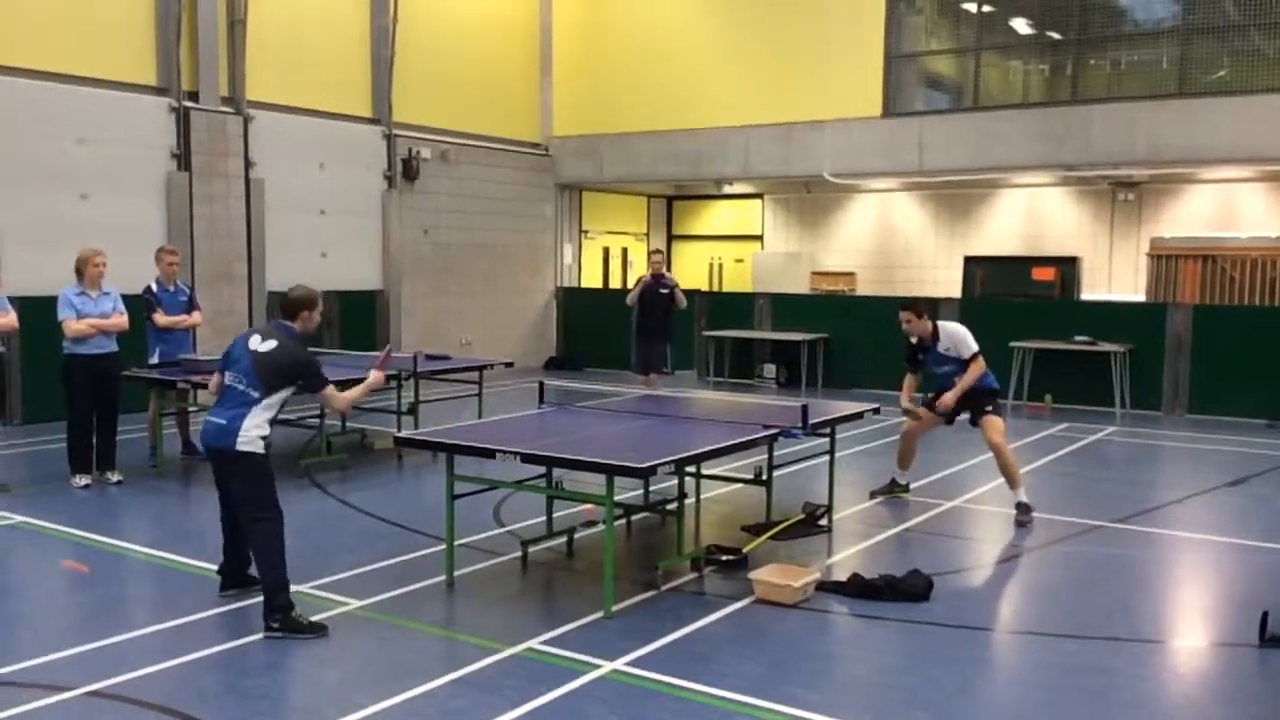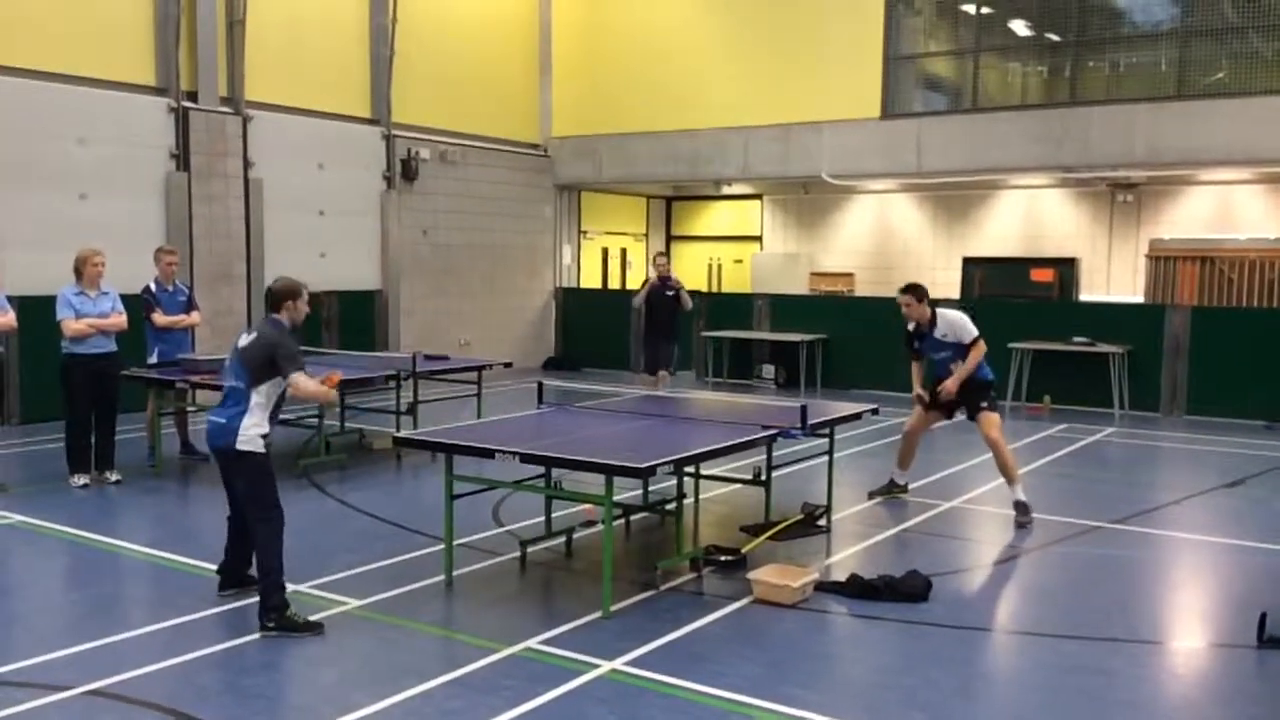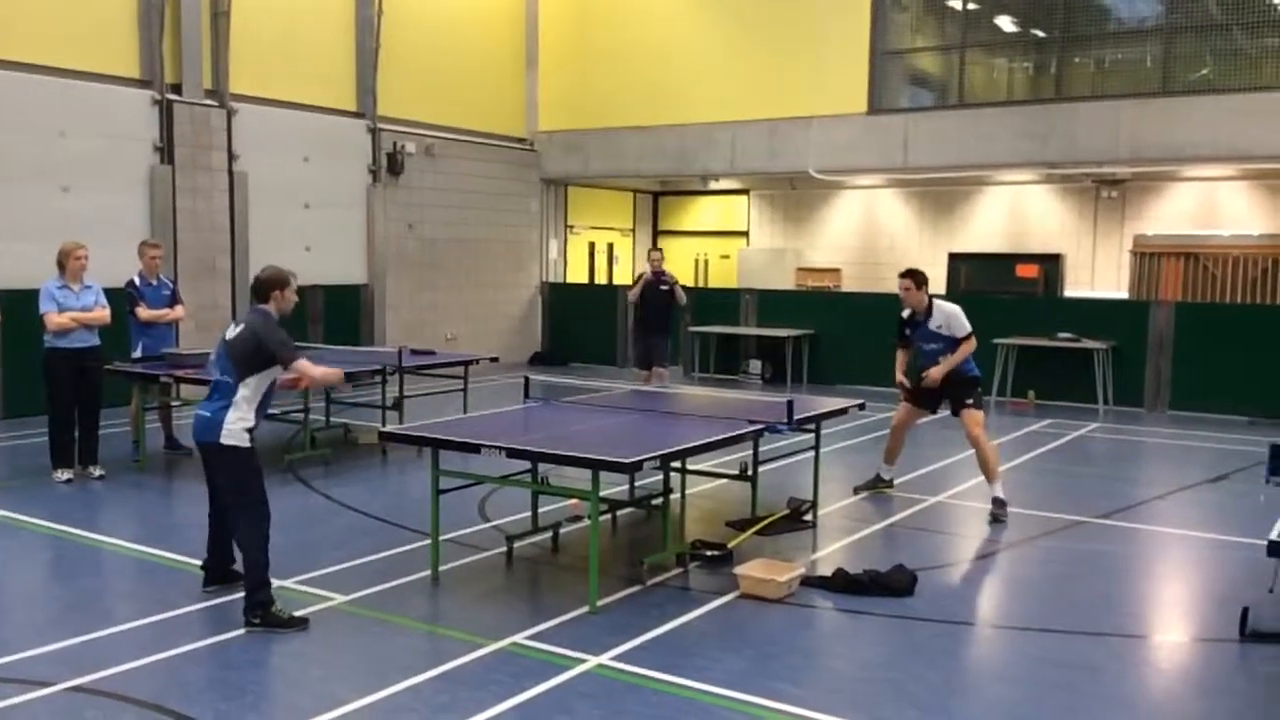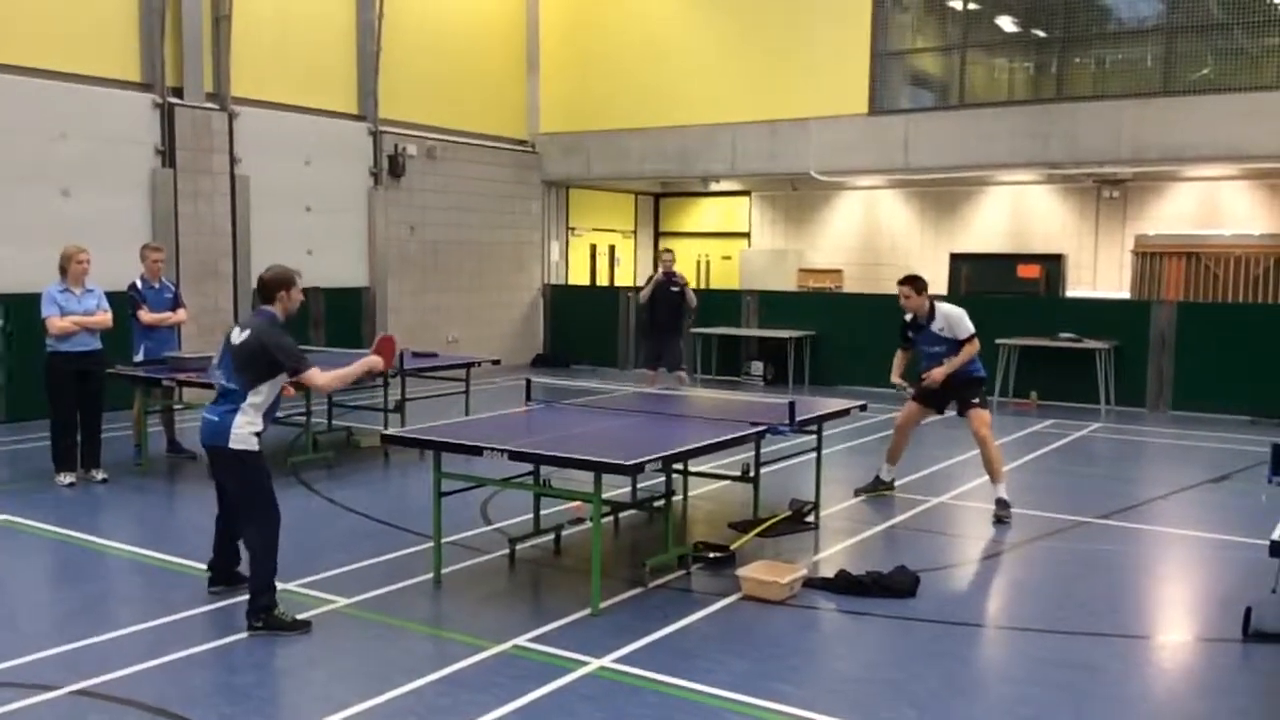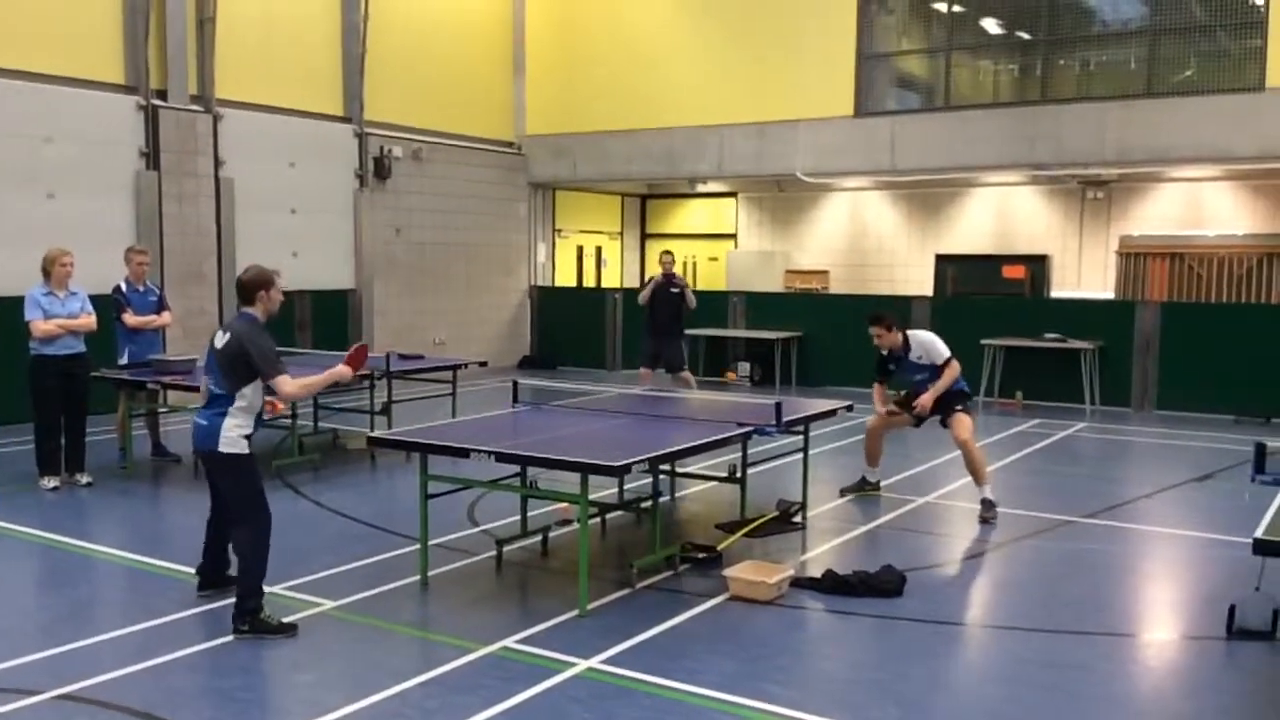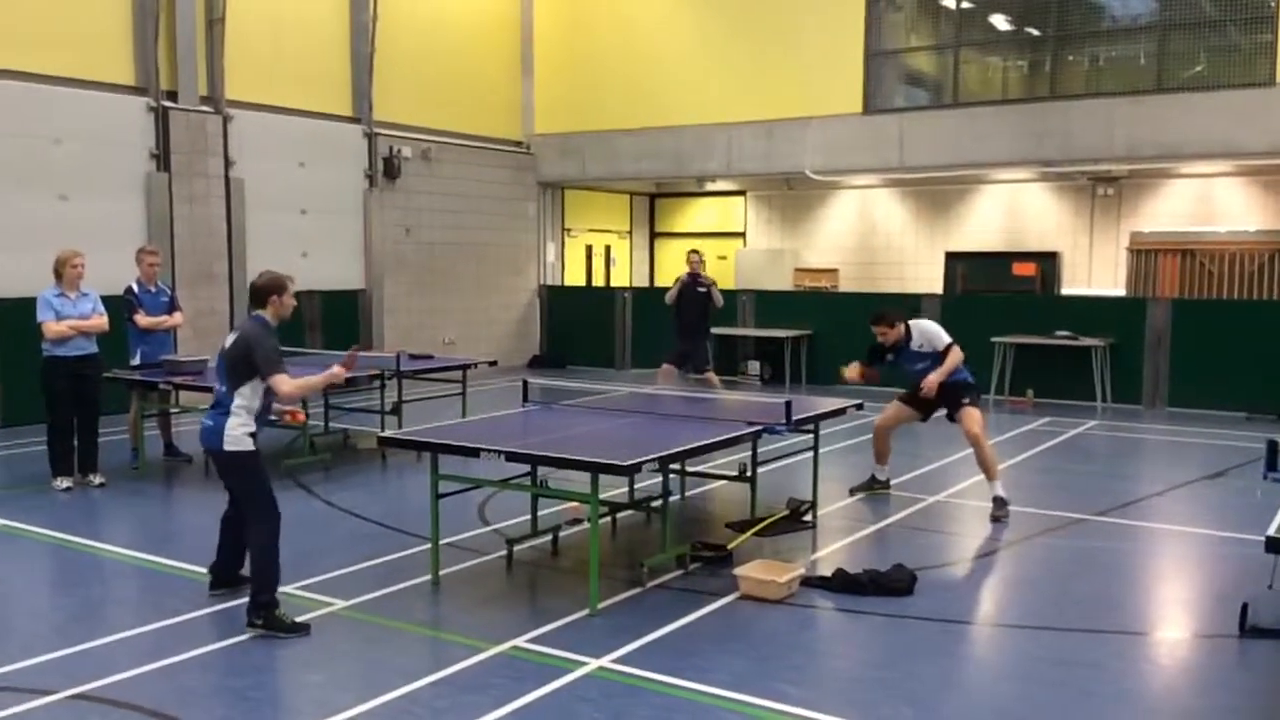
dt=0.2s
person 1, frame 1
left shoulder: (248, 337)
right shoulder: (297, 354)
left elbow: (215, 386)
right elbow: (338, 403)
right wrist: (370, 383)
left hip: (213, 432)
right hip: (243, 441)
left knee: (235, 509)
right knee: (266, 520)
left ankle: (233, 576)
right ankle: (279, 614)
person 1, frame 2
left shoulder: (252, 336)
right shoulder: (280, 341)
right elbow: (306, 389)
left wrist: (283, 390)
right wrist: (329, 394)
left hip: (219, 430)
right hip: (243, 440)
left knee: (242, 510)
right knee: (266, 518)
left ankle: (232, 576)
right ankle: (273, 612)
person 1, frame 3
left shoulder: (241, 326)
right shoulder: (267, 331)
right elbow: (314, 374)
left wrist: (283, 379)
right wrist: (335, 375)
left hip: (207, 424)
right hip: (229, 433)
left knee: (224, 504)
right knee: (253, 514)
left ankle: (217, 571)
right ankle: (259, 609)
person 1, frame 4
left shoulder: (244, 328)
right shoulder: (272, 337)
right elbow: (322, 383)
left wrist: (273, 385)
right wrist: (366, 363)
left hip: (214, 428)
right hip: (236, 438)
left knee: (232, 507)
right knee: (263, 518)
left ankle: (222, 573)
right ankle: (262, 612)
person 1, frame 5
left shoulder: (228, 330)
right shoulder: (252, 337)
right elbow: (289, 390)
left wrist: (255, 400)
right wrist: (334, 374)
left hip: (206, 432)
right hip: (227, 441)
left knee: (224, 509)
right knee: (253, 521)
left ankle: (212, 576)
right ankle: (248, 615)
person 1, frame 6
left shoulder: (245, 331)
right shoulder: (259, 338)
right elbow: (286, 389)
left wrist: (272, 407)
right wrist: (328, 376)
left hip: (219, 432)
right hip: (233, 438)
left knee: (240, 507)
right knee: (264, 517)
left ankle: (224, 575)
right ankle: (263, 611)
person 2, frame 1
left shoulder: (112, 294)
right shoulder: (67, 296)
left elbow: (124, 324)
right elbow: (71, 330)
left wrist: (91, 322)
right wrist: (107, 325)
left hip: (109, 360)
right hip: (78, 362)
left knee: (108, 415)
right knee: (80, 417)
left ankle: (107, 467)
right ankle: (80, 471)
person 2, frame 2
left shoulder: (111, 294)
right shoulder: (66, 295)
left elbow: (122, 324)
right elbow: (70, 330)
left wrist: (90, 321)
right wrist: (106, 325)
left hip: (108, 360)
right hip: (77, 362)
left knee: (107, 415)
right knee: (78, 417)
left ankle: (106, 467)
right ankle: (79, 470)
person 2, frame 3
left shoulder: (95, 288)
right shoulder: (49, 289)
left elbow: (105, 318)
right elbow: (53, 324)
left wrist: (73, 315)
right wrist: (89, 319)
left hip: (91, 354)
right hip: (60, 356)
left knee: (90, 410)
right knee: (62, 411)
left ankle: (90, 462)
right ankle: (62, 465)
person 2, frame 4
left shoulder: (96, 292)
right shoulder: (51, 293)
left elbow: (107, 321)
right elbow: (55, 327)
left wrist: (75, 319)
right wrist: (91, 323)
left hip: (93, 358)
right hip: (62, 360)
left knee: (93, 414)
right knee: (64, 415)
left ankle: (92, 466)
right ankle: (64, 469)
person 2, frame 5
left shoulder: (80, 295)
right shoulder: (34, 296)
left elbow: (92, 324)
right elbow: (39, 330)
left wrist: (59, 322)
right wrist: (75, 326)
left hip: (77, 361)
right hip: (46, 363)
left knee: (77, 417)
right knee: (48, 419)
left ankle: (77, 469)
right ankle: (49, 473)
person 2, frame 6
left shoulder: (92, 296)
right shoulder: (46, 298)
left elbow: (104, 325)
right elbow: (51, 332)
left wrist: (71, 323)
right wrist: (87, 327)
left hip: (89, 362)
right hip: (58, 364)
left knee: (89, 418)
right knee: (60, 420)
left ankle: (89, 470)
right ankle: (62, 473)
person 3, frame 1
left shoulder: (955, 332)
right shoulder: (915, 344)
left elbow: (979, 365)
right elbow: (913, 374)
left wrist: (954, 394)
right wrist: (905, 399)
left hip: (980, 390)
right hip: (946, 394)
left knee: (997, 442)
right knee: (908, 430)
left ankle: (1022, 502)
right ankle: (900, 482)
person 3, frame 2
left shoulder: (953, 319)
right shoulder: (913, 332)
left elbow: (980, 348)
right elbow: (917, 361)
left wrist: (956, 380)
right wrist: (917, 387)
left hip: (976, 382)
right hip: (943, 384)
left knee: (993, 437)
right knee: (910, 430)
left ankle: (1020, 501)
right ankle: (898, 482)
person 3, frame 3
left shoulder: (949, 311)
right shoulder: (906, 318)
left elbow: (970, 343)
right elbow: (904, 348)
left wrist: (942, 369)
right wrist: (899, 373)
left hip: (961, 378)
right hip: (928, 376)
left knee: (976, 434)
right knee: (897, 425)
left ankle: (998, 497)
right ankle: (884, 477)
person 3, frame 4
left shoulder: (952, 314)
right shoulder: (909, 321)
left elbow: (974, 346)
right elbow: (904, 350)
left wrist: (944, 370)
right wrist: (895, 374)
left hip: (967, 378)
right hip: (933, 378)
left knee: (982, 433)
right knee: (901, 424)
left ankle: (1001, 498)
right ankle: (885, 479)
person 3, frame 5
left shoulder: (926, 340)
right shoulder: (886, 355)
left elbow: (954, 368)
right elbow: (880, 384)
left wrist: (931, 396)
right wrist: (879, 406)
left hip: (951, 393)
right hip: (920, 397)
left knee: (964, 439)
right knee: (874, 427)
left ankle: (987, 500)
right ankle: (870, 480)
person 3, frame 6
left shoulder: (926, 329)
right shoulder: (883, 346)
left elbow: (957, 354)
right elbow: (861, 367)
left wrist: (937, 376)
right wrist: (850, 373)
left hip: (956, 384)
right hip: (924, 389)
left knee: (974, 433)
right knee: (881, 425)
left ankle: (999, 497)
right ankle: (880, 478)
person 4, frame 1
left shoulder: (186, 291)
right shoulder: (150, 292)
left elbow: (197, 319)
right elbow: (159, 321)
left wrist: (171, 321)
right wrist: (183, 318)
left hip: (184, 356)
right hip: (161, 357)
left knee: (183, 402)
right knee: (157, 403)
left ankle: (187, 445)
right ankle: (154, 449)
person 4, frame 2
left shoulder: (185, 290)
right shoulder: (149, 291)
left elbow: (196, 319)
right elbow: (158, 321)
left wrist: (170, 321)
right wrist: (182, 317)
left hip: (183, 356)
right hip: (160, 357)
left knee: (181, 402)
right knee: (156, 403)
left ankle: (185, 445)
right ankle: (152, 449)
person 4, frame 3
left shoulder: (169, 284)
right shoulder: (133, 285)
left elbow: (180, 313)
right elbow: (143, 315)
left wrist: (154, 315)
right wrist: (166, 311)
left hip: (167, 350)
right hip: (144, 351)
left knee: (165, 397)
right knee: (140, 398)
left ankle: (170, 440)
right ankle: (137, 444)
person 4, frame 4
left shoulder: (171, 287)
right shoulder: (136, 288)
left elbow: (182, 316)
right elbow: (145, 318)
left wrist: (156, 318)
right wrist: (168, 314)
left hip: (170, 353)
right hip: (146, 355)
left knee: (168, 400)
right knee: (142, 401)
left ankle: (172, 443)
right ankle: (139, 447)
person 4, frame 5
left shoulder: (155, 291)
right shoulder: (120, 291)
left elbow: (167, 320)
right elbow: (129, 321)
left wrist: (141, 322)
right wrist: (153, 318)
left hip: (154, 357)
right hip: (131, 358)
left knee: (152, 403)
right knee: (127, 405)
left ankle: (157, 447)
right ankle: (123, 451)
person 4, frame 6
left shoulder: (167, 291)
right shoulder: (132, 292)
left elbow: (178, 320)
right elbow: (141, 322)
left wrist: (152, 322)
right wrist: (164, 318)
left hip: (166, 357)
right hip: (142, 359)
left knee: (164, 403)
right knee: (138, 405)
left ankle: (169, 447)
right ankle: (136, 452)
